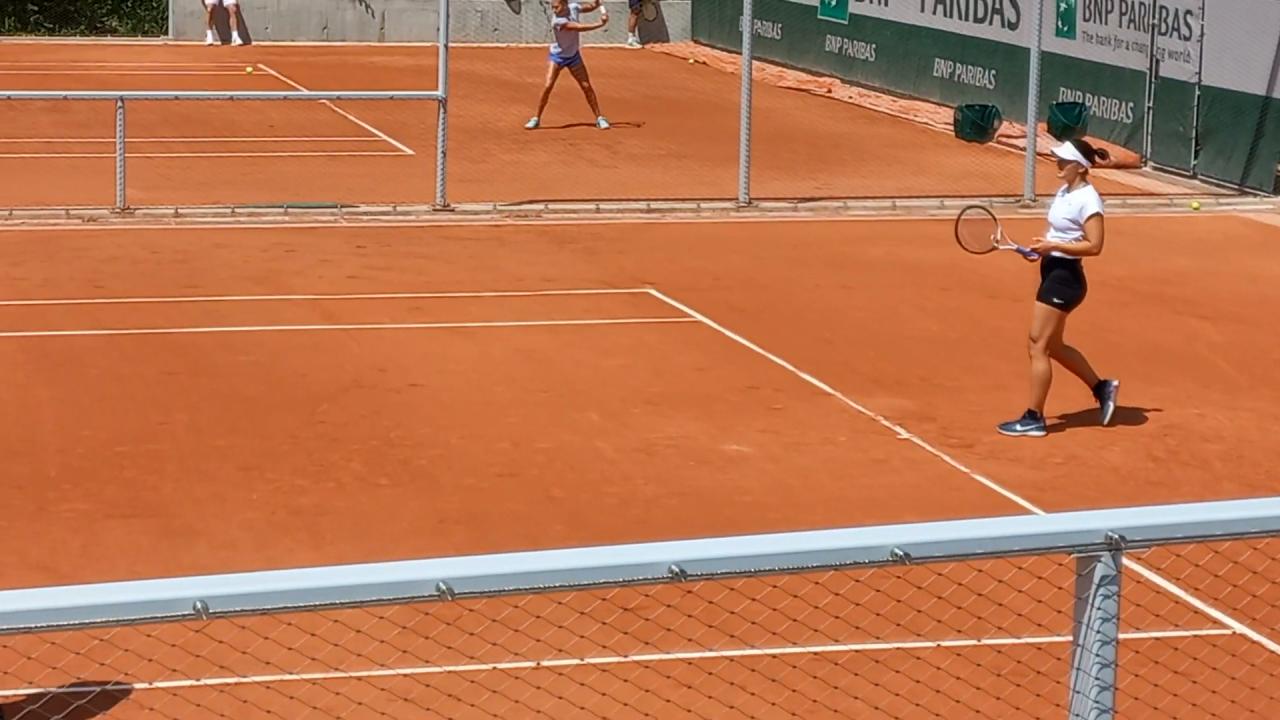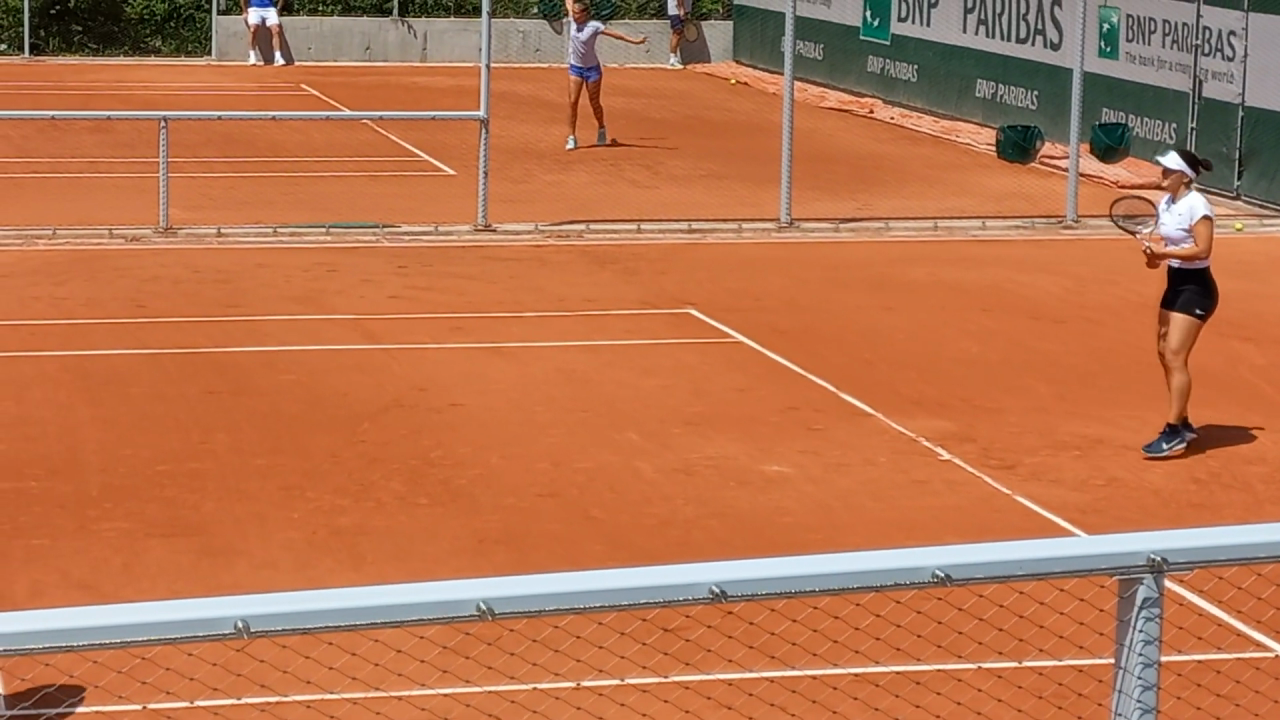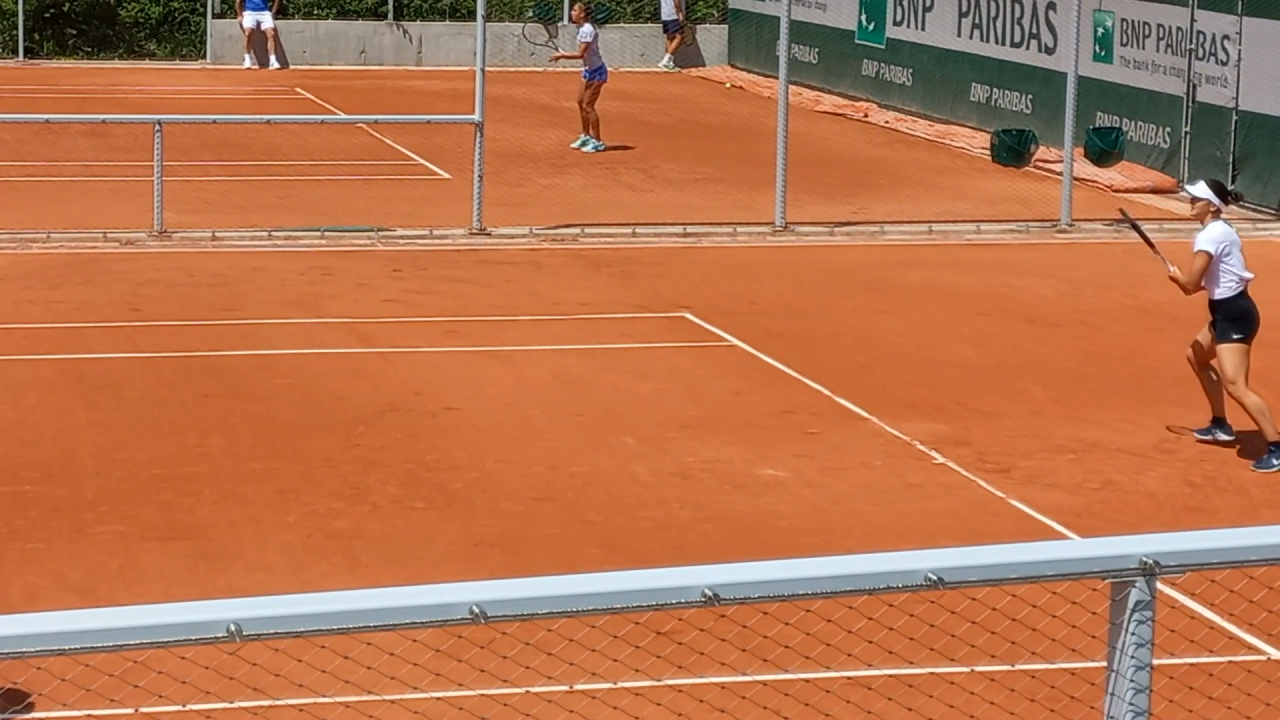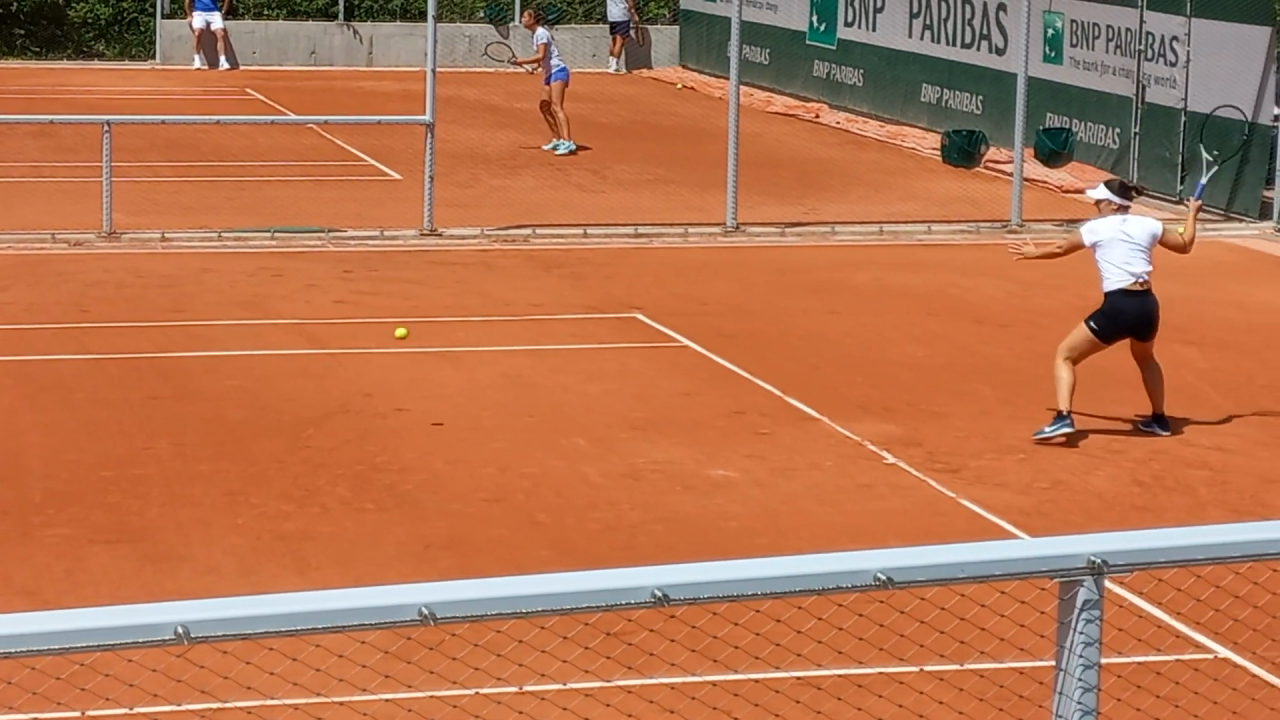
dt=0.5s
person 1, frame 1
left shoulder: (1088, 200)
right shoulder: (1065, 192)
left elbow: (1094, 246)
left wrist: (1052, 246)
right wrist: (1042, 247)
left hip: (1064, 279)
right hip: (1054, 275)
left knee: (1038, 347)
right knee: (1051, 345)
left ankle: (1034, 418)
right ankle: (1102, 387)
person 1, frame 2
left shoulder: (1196, 206)
right shoulder: (1165, 203)
left elbow: (1202, 251)
left wrist: (1163, 252)
right wrist: (1154, 254)
left hip: (1196, 287)
right hip: (1175, 285)
left knee: (1175, 360)
right knee: (1166, 356)
left ankle: (1175, 431)
right ankle: (1181, 425)
person 1, frame 3
left shoulder: (1208, 237)
right shoulder: (1222, 230)
left elbow: (1190, 283)
left wrist: (1175, 274)
right wrist: (1190, 282)
left hip: (1235, 316)
right hip: (1228, 313)
left knee: (1235, 386)
right knee: (1197, 356)
right ankle: (1220, 425)
person 1, frame 4
left shoulder: (1096, 228)
right shoulder: (1148, 224)
left elbow: (1060, 249)
right elbow: (1185, 245)
left wrist: (1033, 253)
right wrist: (1192, 215)
left hip: (1117, 307)
right hip: (1146, 306)
left knee: (1064, 356)
right knee: (1146, 359)
left ankle: (1063, 418)
right ankle: (1160, 420)
